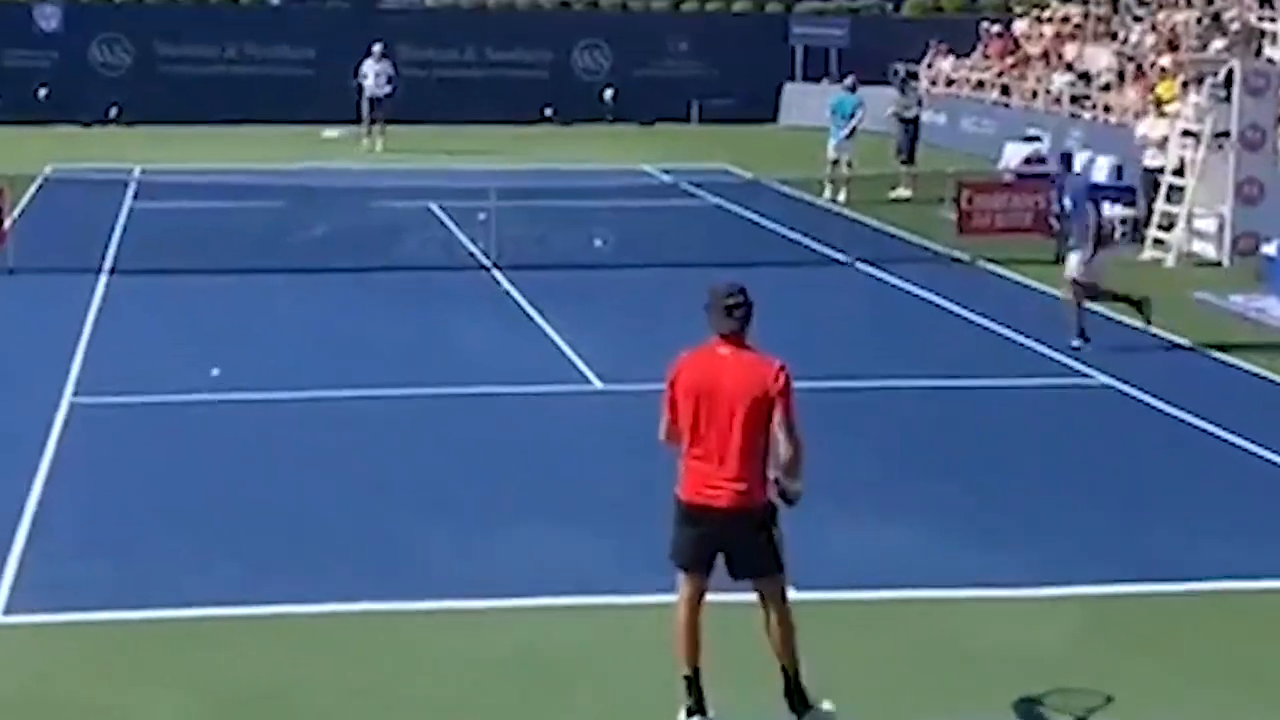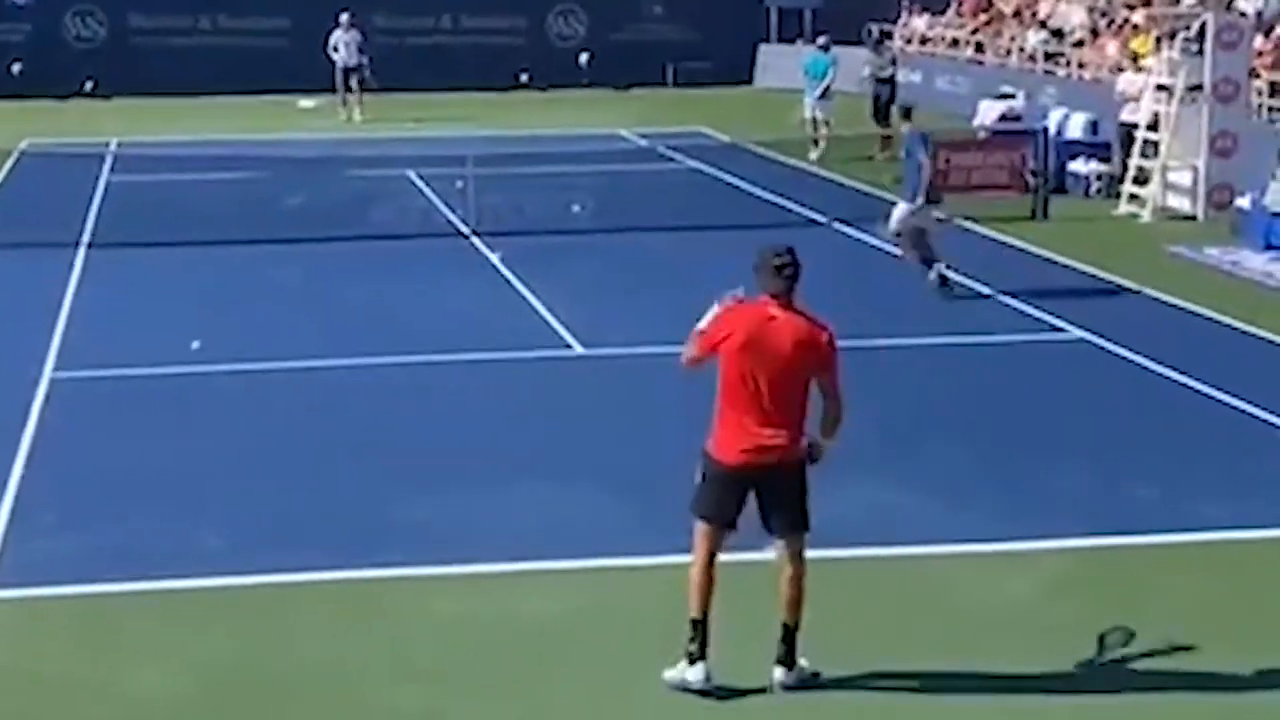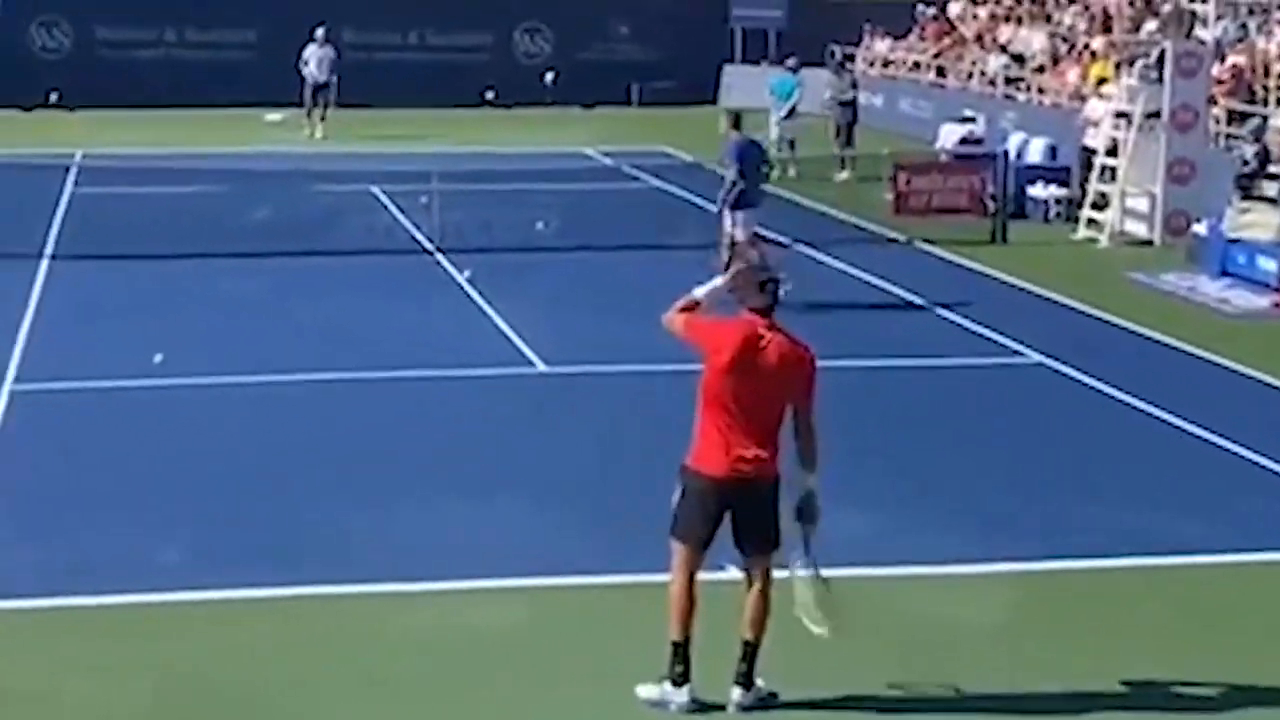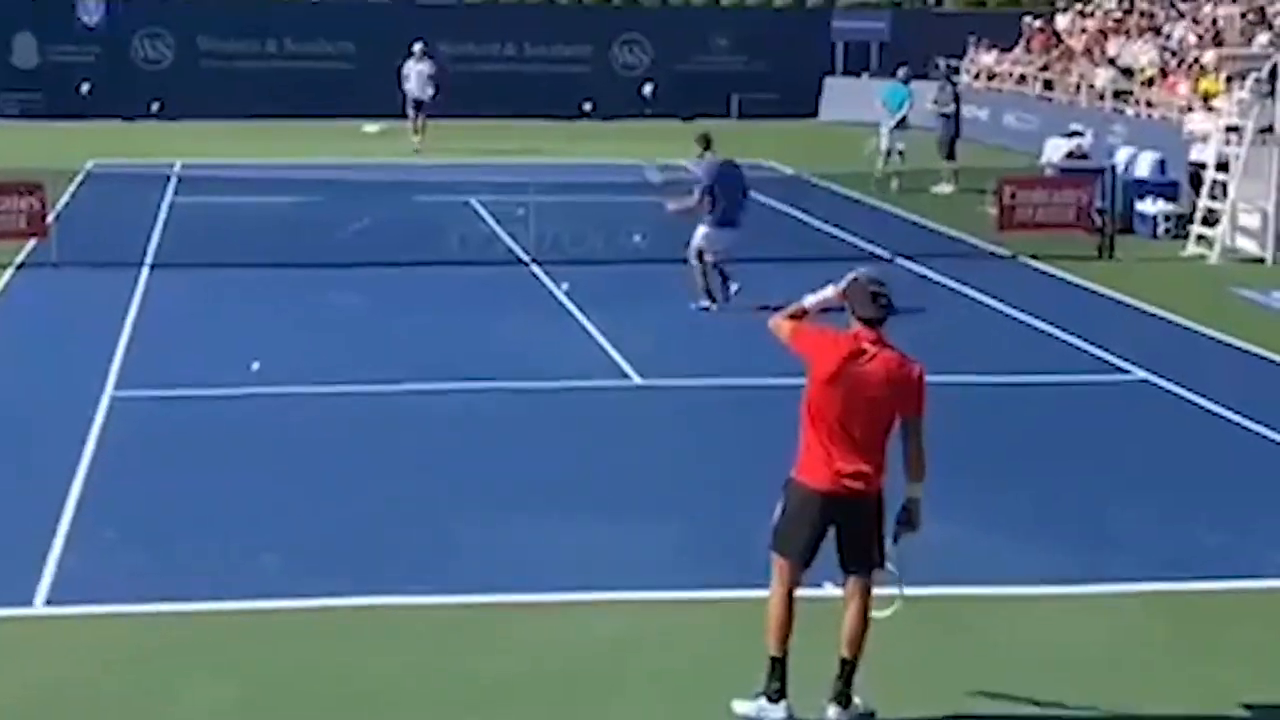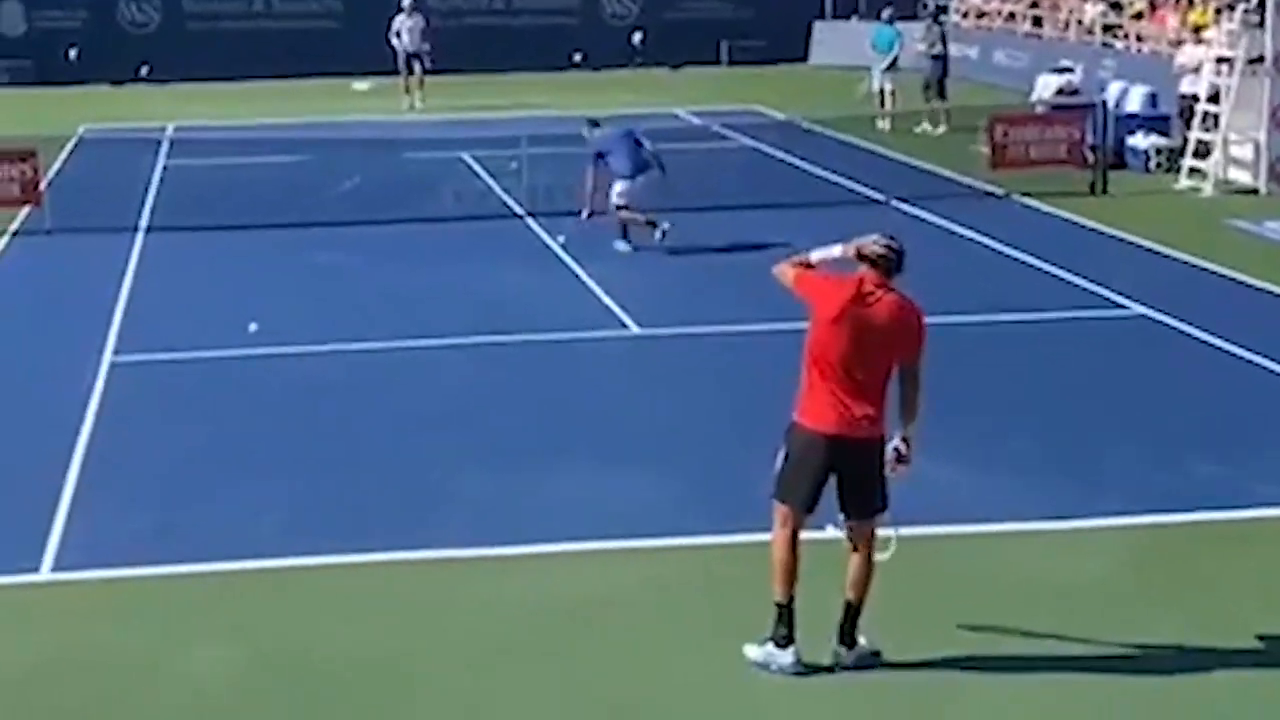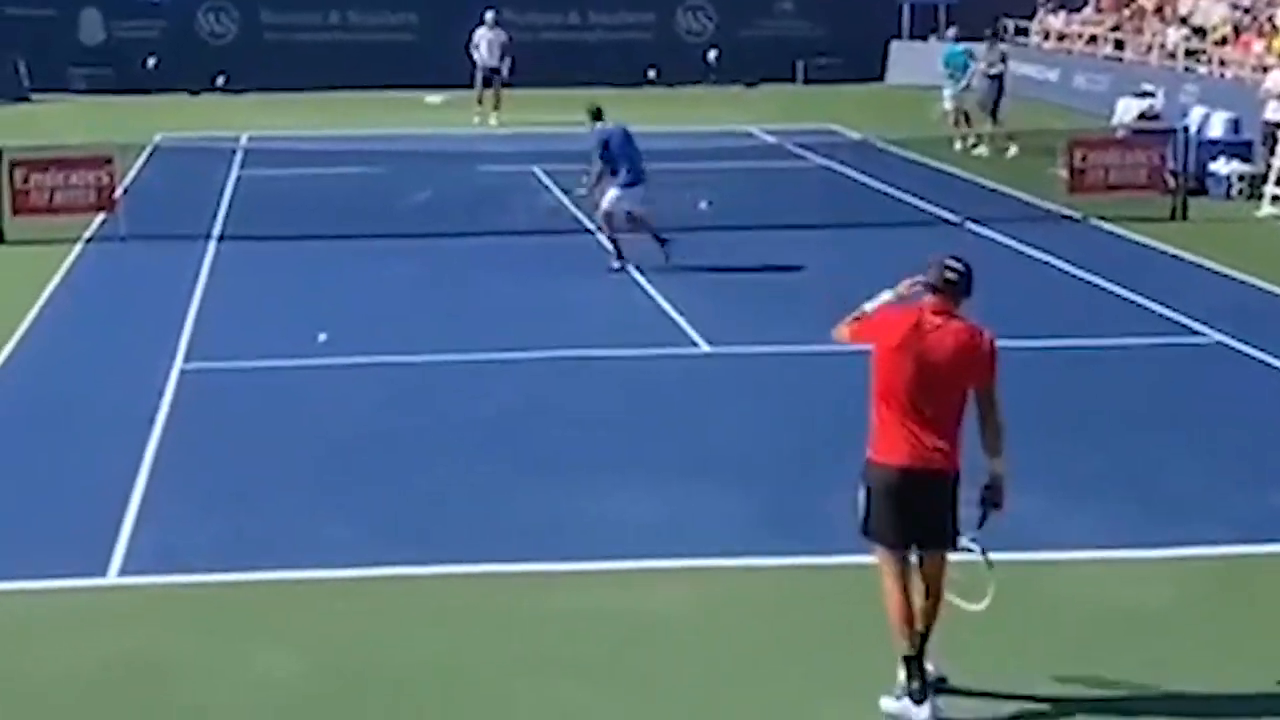
dt=0.5s
person 1, frame 1
left shoulder: (685, 366)
right shoulder: (772, 372)
left elbow: (668, 436)
right elbow: (788, 449)
right wrist: (790, 485)
left hip: (694, 501)
right hip: (747, 506)
left knee: (689, 599)
right knee: (774, 602)
person 1, frame 2
left shoulder: (732, 319)
right shoulder: (817, 336)
left elbow: (689, 357)
right elbow: (833, 410)
right wrist: (821, 443)
left hip: (727, 456)
right hip: (784, 459)
left knee: (704, 553)
right knee: (791, 558)
left ankle: (695, 659)
right ankle: (786, 664)
person 1, frame 3
left shoulder: (722, 334)
right shoulder: (798, 356)
left elbow: (671, 317)
right elbow: (804, 431)
left wrist: (718, 283)
right wrist: (810, 489)
left hip: (707, 472)
right hip: (759, 478)
left knee: (683, 571)
right knee: (758, 577)
left ankle: (678, 682)
right ankle: (743, 684)
person 1, frame 4
left shoulder: (826, 346)
right shoulder: (905, 371)
left elbow: (778, 321)
right elbow: (912, 443)
left wrist: (828, 294)
right wrist: (914, 498)
left hip: (811, 486)
right hip: (864, 494)
left knee: (783, 584)
right knee: (858, 593)
person 1, frame 5
left shoulder: (832, 291)
right shoulder: (907, 315)
left elbow: (781, 269)
right elbow: (909, 384)
left wrist: (839, 250)
right wrist: (905, 436)
left hip: (813, 430)
right hip: (865, 438)
left knee: (786, 527)
right knee: (862, 539)
left ankle: (783, 639)
right ankle: (848, 642)
person 1, frame 6
left shoulder: (891, 323)
right shoulder: (977, 341)
left elbow: (841, 332)
right elbow: (988, 416)
left wrist: (889, 297)
right wrist: (996, 474)
left hip: (888, 465)
right hip: (940, 470)
left knee: (895, 574)
right knee: (932, 569)
right ankle: (915, 666)
